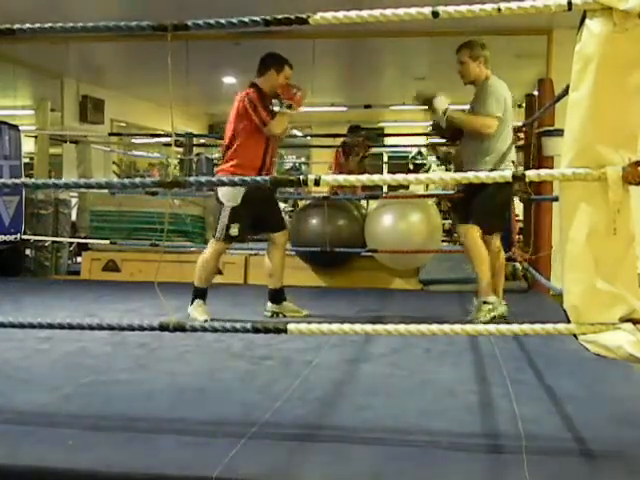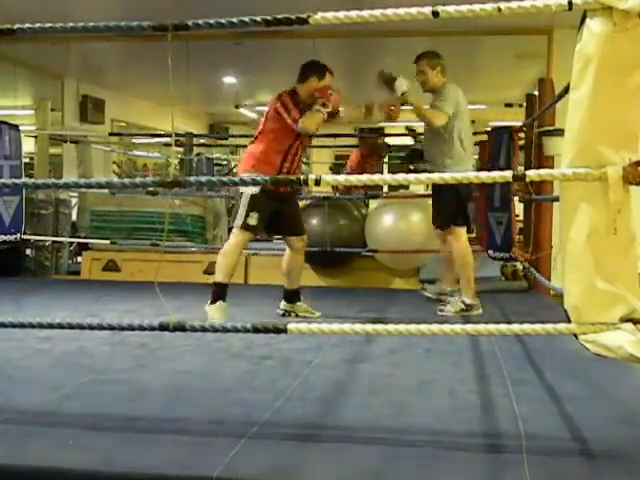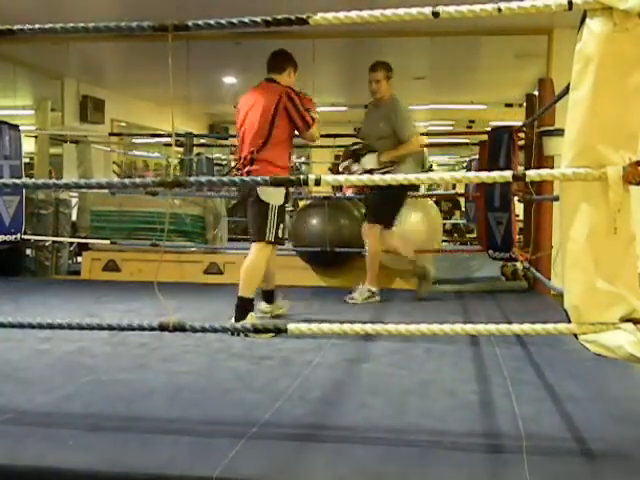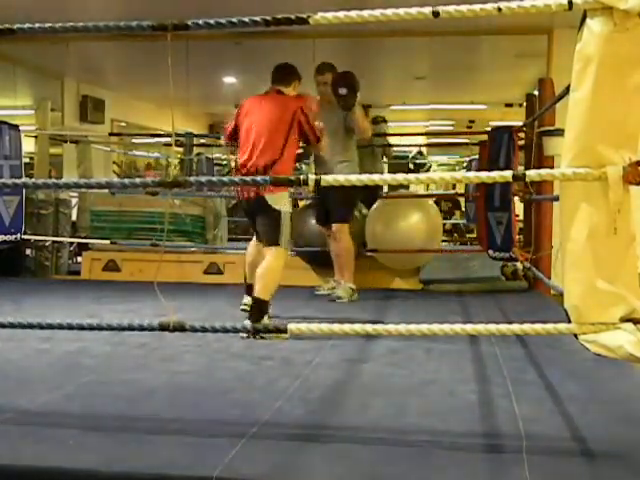
dt=0.7s
person 1, frame 1
left shoulder: (261, 100)
right shoulder: (251, 97)
left elbow: (272, 137)
right elbow: (274, 129)
left wrist: (286, 109)
right wrist: (289, 105)
left hip: (259, 184)
right hip: (238, 182)
left knee: (279, 238)
right knee: (221, 243)
left ankle: (276, 302)
right ankle: (197, 301)
person 1, frame 2
left shoulder: (308, 106)
right shoulder: (285, 100)
right elbow: (305, 126)
right wrist: (325, 104)
left hip: (284, 187)
right hip: (259, 179)
left knee: (298, 242)
right knee: (241, 237)
left ankle: (290, 301)
right ankle: (216, 302)
person 1, frame 3
left shoulder: (247, 97)
right shoulder: (285, 94)
right elbow: (311, 134)
right wrist: (309, 108)
left hip: (247, 176)
right hip: (269, 177)
left knee: (264, 245)
right knee: (262, 247)
left ankle: (270, 301)
right ankle: (242, 316)
person 1, frame 4
left shoulder: (248, 104)
right shoulder: (296, 106)
left elbow: (228, 138)
right elbow: (318, 144)
right wrist: (311, 115)
left hip: (245, 186)
right hip: (272, 188)
left knee: (261, 238)
right knee: (276, 252)
left ankle: (250, 297)
right ankle: (256, 319)
person 2, frame 1
left shoulder: (493, 88)
right shoulder: (484, 90)
left elbow: (487, 126)
left wrist: (450, 113)
right wrist: (459, 153)
left hip: (491, 174)
right hip: (485, 174)
left knee: (467, 228)
right knee: (491, 237)
left ankle: (489, 297)
right ankle: (496, 300)
person 2, frame 2
left shoulder: (448, 93)
right shoulder: (443, 95)
left elbow: (436, 119)
left wrist: (406, 96)
right wrist: (420, 153)
left hip: (453, 174)
right hip: (448, 173)
left knee: (455, 233)
right knee: (445, 231)
left ankle: (469, 298)
right ankle: (447, 285)
person 2, frame 3
left shoulder: (398, 110)
right shoulder: (370, 109)
left elbow: (414, 145)
right elbow: (364, 139)
left wrist: (381, 158)
right hip: (378, 177)
left knee: (371, 229)
right knee: (381, 232)
left ankle: (370, 287)
right ankle: (420, 269)
person 2, frame 4
left shoulder: (346, 107)
right shoulder: (313, 108)
left elbow: (365, 133)
left wrist: (353, 107)
left hip: (344, 175)
right hip: (322, 176)
left knee: (340, 229)
right knee: (329, 230)
left ankle: (349, 284)
right ankle: (338, 279)
